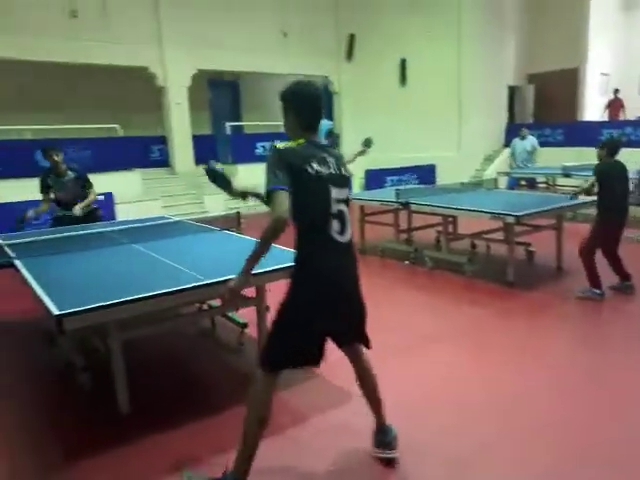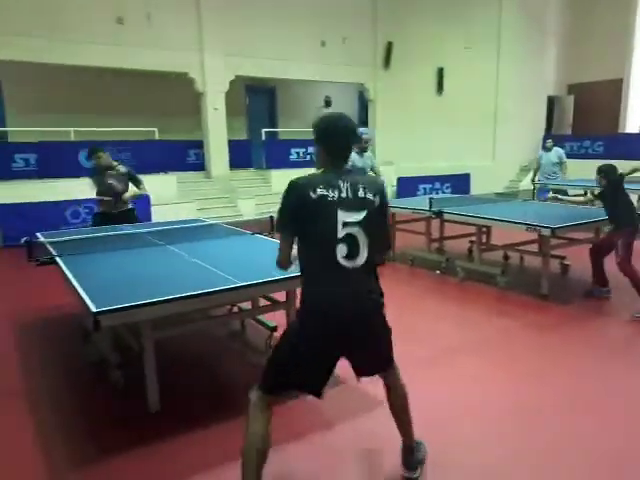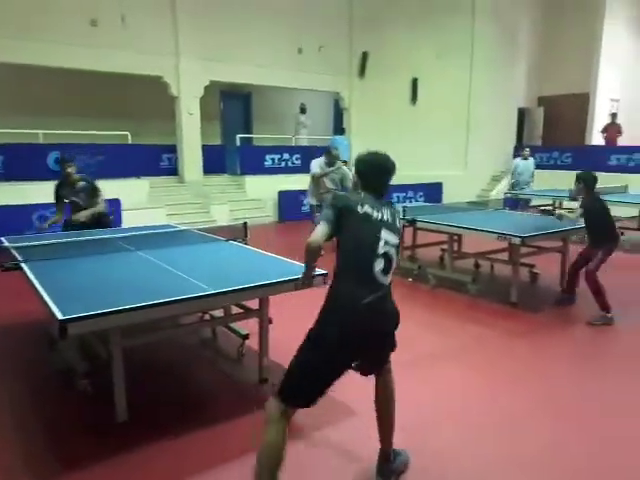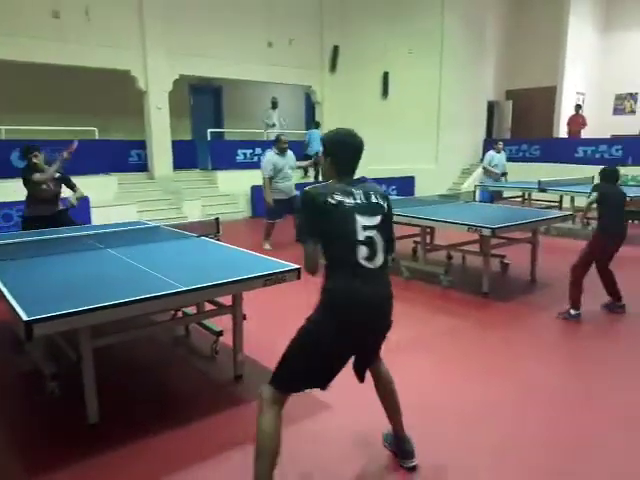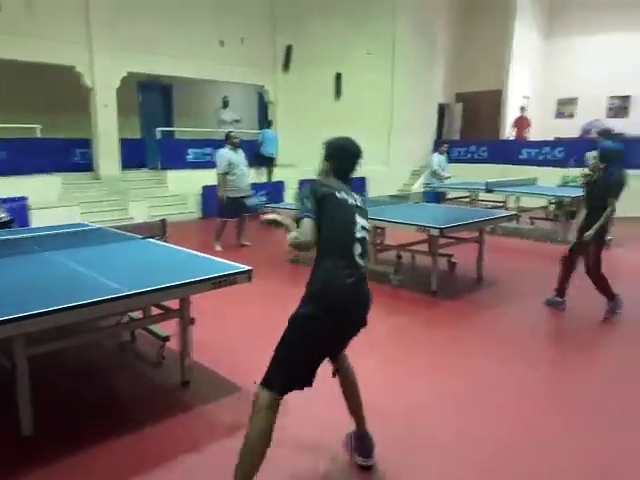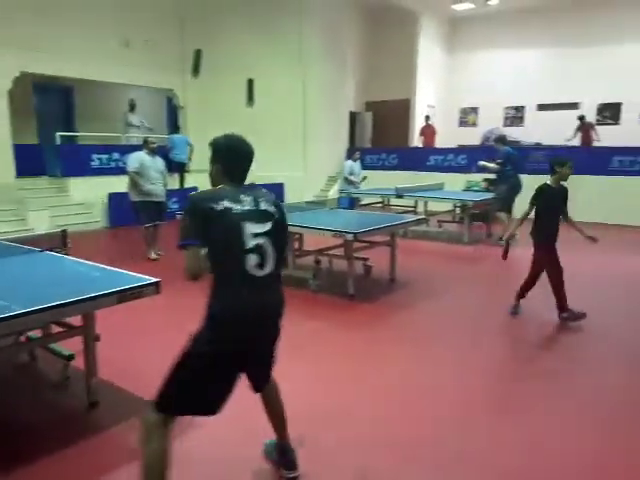
dt=0.5s
person 1, frame 1
left shoulder: (285, 156)
right shoulder: (337, 159)
left elbow: (282, 216)
left wrist: (243, 274)
right wrist: (260, 194)
left hip: (313, 279)
right hip: (347, 275)
left knee: (267, 374)
right knee: (355, 351)
right ankle: (383, 434)
person 1, frame 2
left shoulder: (300, 188)
right shoulder: (374, 187)
left elbow: (283, 260)
right elbow: (382, 254)
left hip: (319, 309)
right hip: (366, 304)
left knee: (259, 403)
right knee: (389, 371)
person 1, frame 3
left shoulder: (343, 201)
right shoulder: (394, 215)
left elbow: (313, 243)
left wrist: (309, 272)
left hip: (341, 316)
right hip: (382, 317)
left knee: (278, 411)
right knee: (383, 368)
person 1, frame 4
left shoulder: (313, 196)
right shoulder: (379, 195)
left elbow: (312, 262)
left hip: (338, 306)
right hip: (379, 304)
left knee: (271, 399)
right knee: (373, 361)
right ankle: (402, 443)
person 1, frame 5
left shoulder: (318, 187)
right shoulder: (357, 201)
left elbow: (303, 240)
left wrist: (291, 232)
right wrist: (287, 221)
left hip: (325, 296)
right hip: (358, 297)
left knee: (266, 398)
right knee: (336, 354)
right ankle: (362, 441)
person 1, frame 6
left shoulder: (201, 201)
right shoulder: (270, 202)
left elbow: (194, 270)
left hip: (227, 318)
right hip: (268, 312)
left knee: (156, 420)
right knee: (262, 372)
person 2, frame 1
left shoulder: (602, 166)
right shoulder: (621, 167)
left elbow: (589, 186)
left wrist: (577, 191)
left hip: (607, 215)
right hip: (620, 214)
left knee: (586, 249)
right knee: (609, 248)
left ankle: (596, 289)
right ankle: (626, 281)
person 2, frame 2
left shoulder: (614, 184)
right shoulder: (604, 191)
right elbow: (583, 200)
right wrist: (559, 197)
left hip: (627, 229)
right hip: (618, 228)
left knee: (623, 263)
right knee: (596, 251)
right ankle: (602, 287)
person 2, frame 3
left shoulder: (591, 200)
right shoulder: (589, 198)
left elbow: (575, 217)
left wrist: (562, 213)
right wrist: (564, 214)
left hip: (607, 243)
right hip: (595, 242)
left knee: (590, 272)
right knee: (575, 267)
left ankle: (607, 313)
right ankle: (569, 294)
person 2, frame 4
left shoulder: (600, 187)
right shoulder: (621, 193)
left elbow: (591, 201)
right elbow: (618, 213)
left wrist: (584, 216)
left hip: (605, 232)
right hip: (619, 234)
left knee: (578, 269)
right knee: (602, 267)
left ankle: (574, 310)
right ankle: (617, 302)
person 2, frame 5
left shoulder: (607, 181)
right shoulder: (590, 182)
left elbow: (611, 208)
left wrist: (594, 230)
right wrist: (577, 229)
left hip: (596, 232)
right hip: (585, 230)
left knee: (593, 269)
right knee: (568, 260)
left ankle: (613, 300)
right ankle: (559, 297)
person 2, frame 6
left shoulder: (563, 191)
right shoulder: (543, 190)
left elbow: (565, 216)
right elbow: (527, 212)
left wrist: (583, 233)
right wrist: (512, 231)
left hip: (550, 237)
right hip: (542, 238)
left knee: (535, 273)
right knee: (555, 271)
left ankle: (517, 300)
right ankle: (564, 311)
